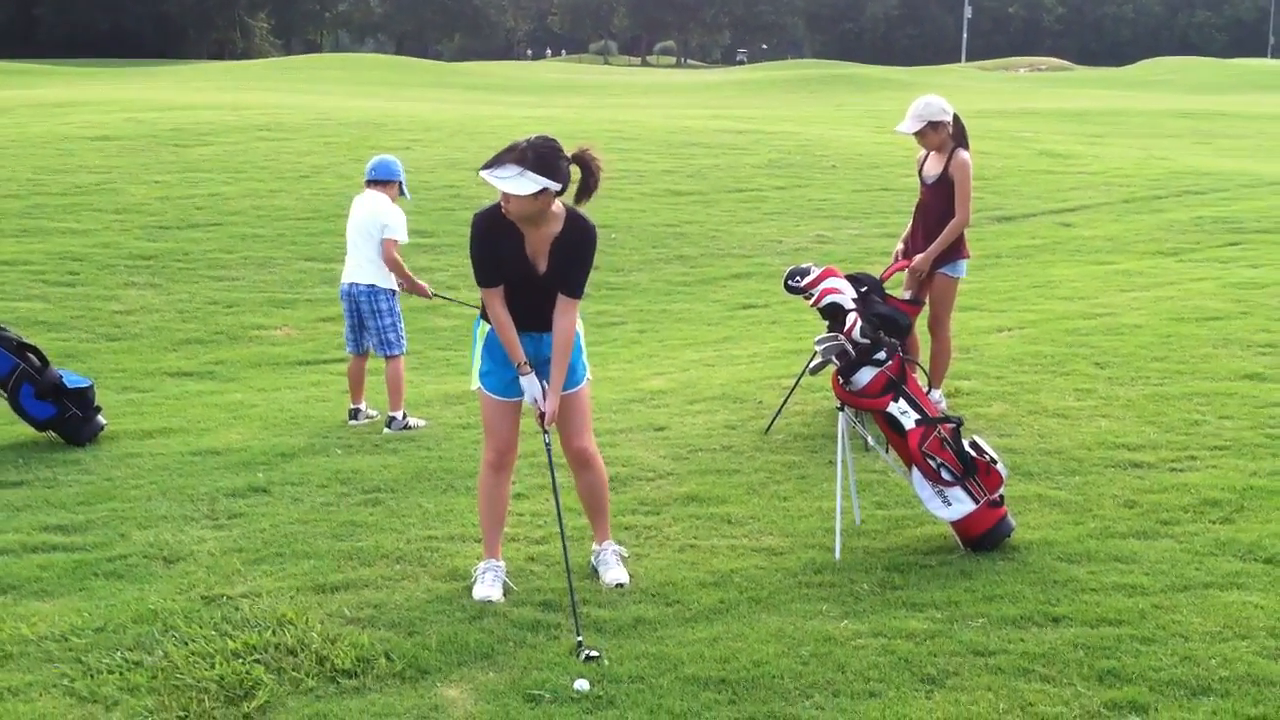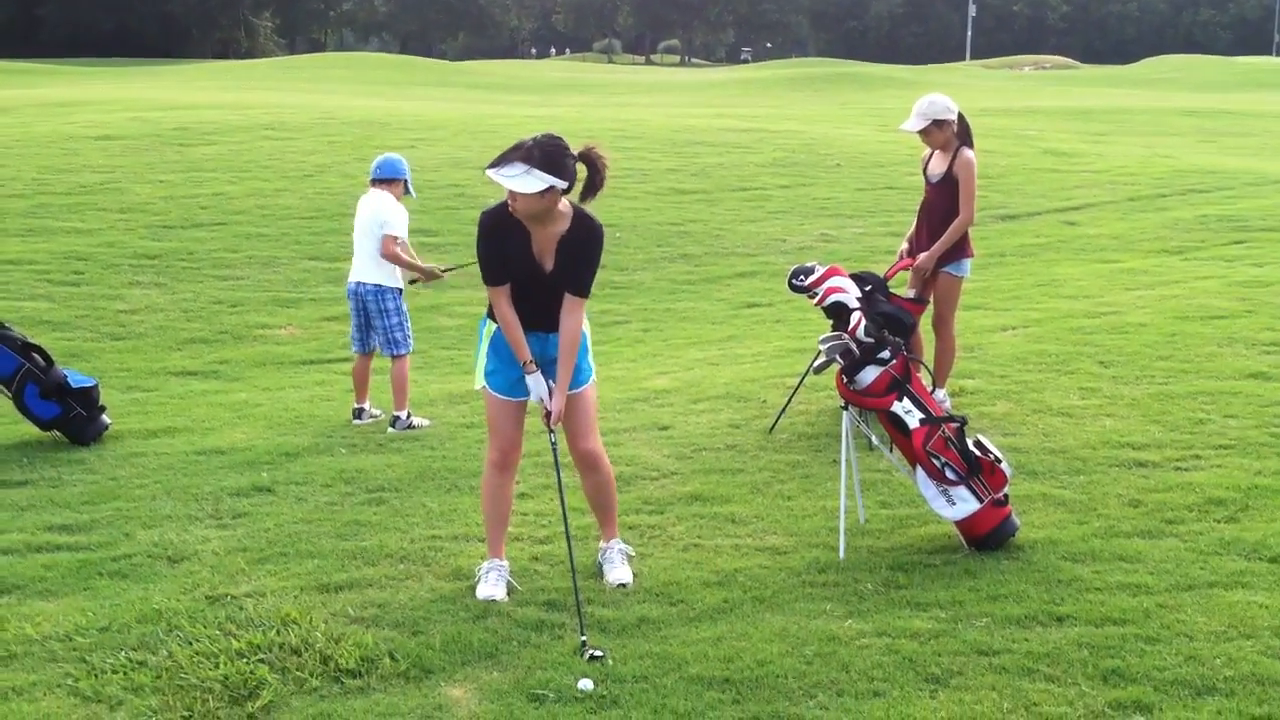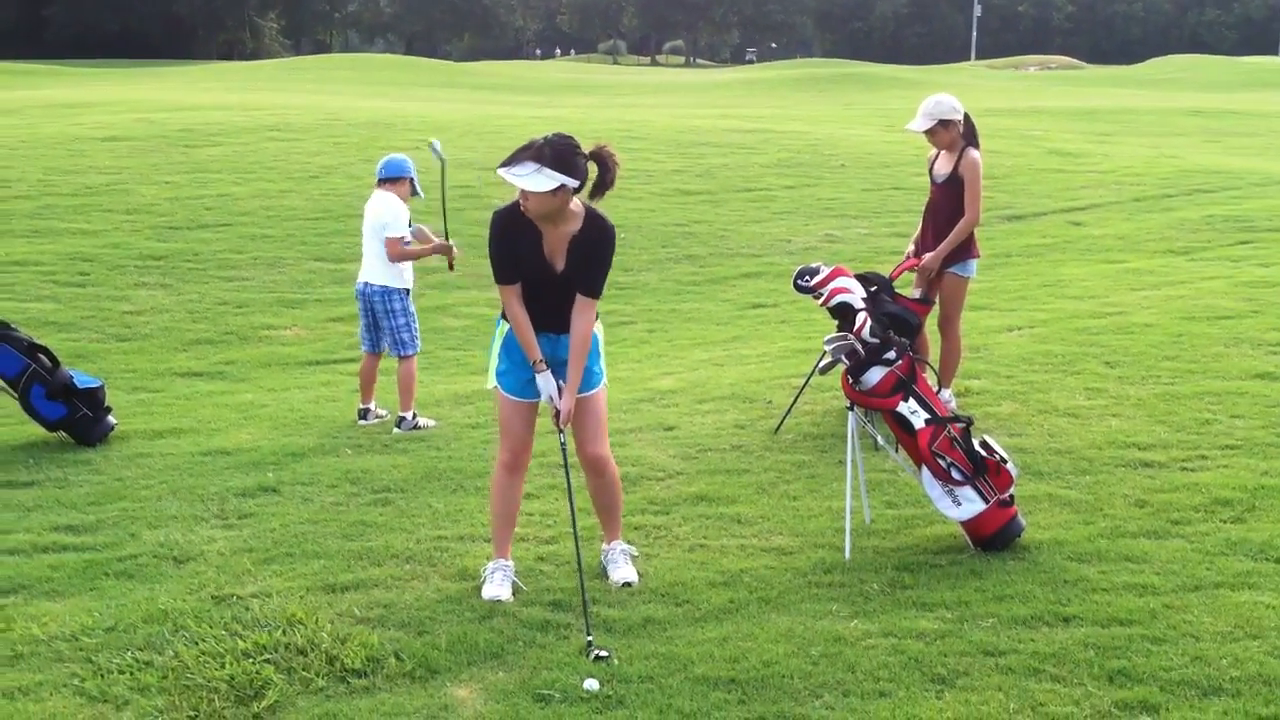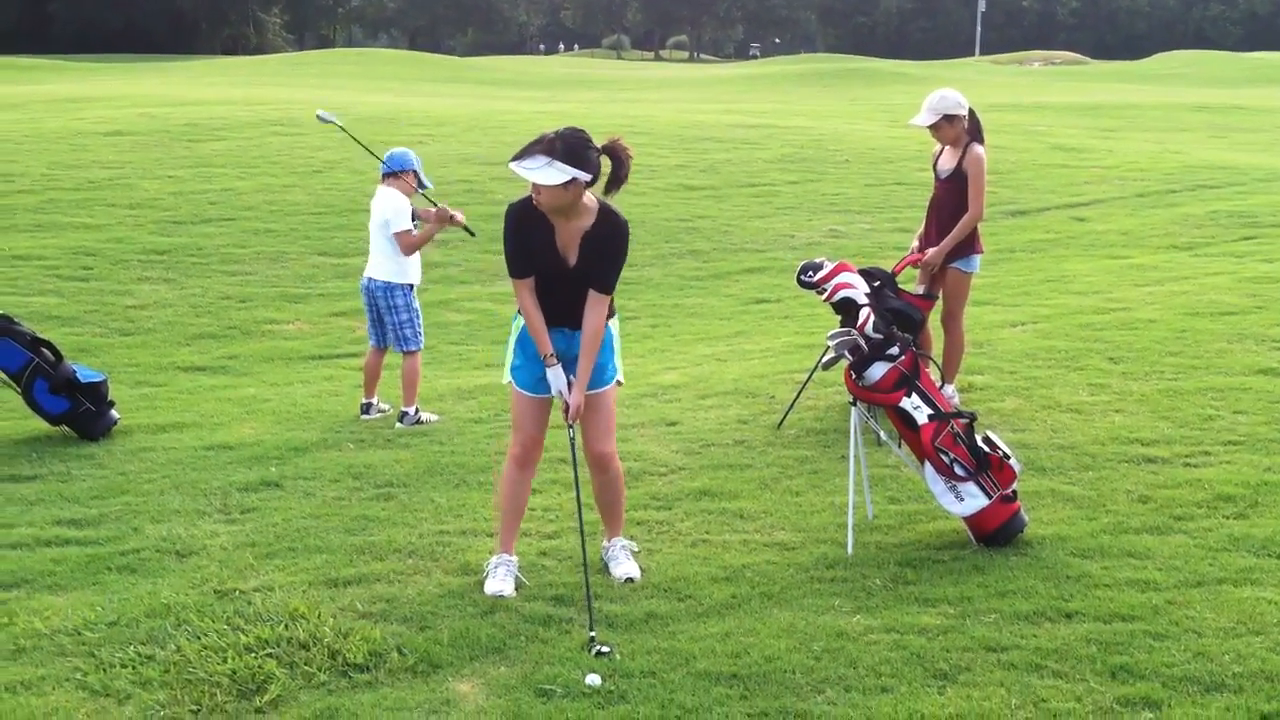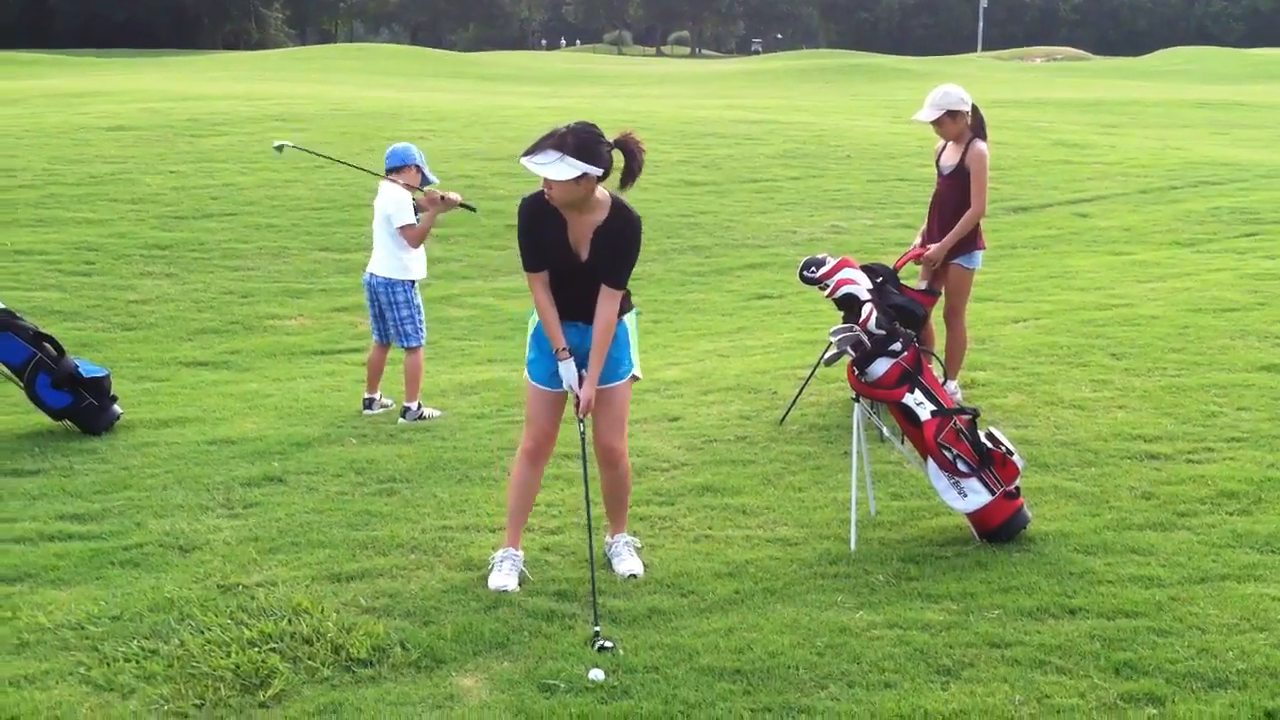
dt=0.1s
person 1, frame 1
left shoulder: (580, 233)
right shoulder: (488, 225)
left elbow: (565, 310)
right elbow: (494, 302)
left wrist: (555, 389)
right wrist: (523, 371)
left hip: (558, 340)
right hip: (503, 342)
left knee: (582, 449)
right knee: (498, 455)
left ankle: (605, 547)
right ankle: (491, 563)
person 1, frame 2
left shoulder: (587, 231)
right shoulder: (494, 223)
left elbow: (572, 310)
right elbow: (501, 301)
left wrist: (561, 388)
right wrist: (529, 370)
left hip: (564, 340)
right hip: (508, 341)
left knee: (589, 451)
right knee: (502, 454)
left ankle: (612, 545)
right ankle: (494, 563)
person 1, frame 3
left shoulder: (598, 232)
right shoulder: (507, 222)
left elbow: (583, 311)
right elbow: (512, 299)
left wrist: (571, 389)
right wrist: (539, 369)
left hip: (577, 343)
right hip: (521, 343)
left knee: (595, 455)
right knee: (512, 456)
left ankle: (615, 546)
right ankle: (500, 562)
person 1, frame 4
left shoulder: (612, 227)
right shoulder: (521, 217)
left elbow: (596, 307)
right elbow: (525, 293)
left wrist: (581, 384)
right wrist: (550, 363)
left hip: (593, 339)
right hip: (536, 336)
left knee: (602, 453)
right knee: (523, 450)
left ankle: (616, 543)
right ankle: (504, 557)
person 1, frame 5
left shoulder: (624, 222)
right shoulder: (534, 211)
left elbow: (609, 301)
right elbow: (540, 287)
left wrist: (592, 378)
right wrist: (563, 356)
left hip: (609, 333)
right hip: (552, 330)
left knee: (611, 446)
right knee: (534, 445)
left ankle: (618, 538)
right ankle: (509, 552)
person 2, frame 1
left shoulder: (959, 161)
right shoulder: (924, 158)
left elbow: (962, 217)
left wrist: (930, 254)
right wrist: (904, 241)
left hip: (946, 255)
right hip: (919, 250)
left knee: (937, 325)
left ankle: (935, 393)
person 2, frame 2
left shoulder: (964, 159)
right shoulder: (928, 156)
left elbow: (966, 216)
left wrist: (935, 253)
right wrist: (908, 240)
left hip: (950, 253)
right hip: (924, 249)
left knee: (941, 323)
left ankle: (939, 392)
person 2, frame 3
left shoulder: (969, 159)
right shoulder: (934, 157)
left elbow: (971, 217)
left wrist: (940, 254)
right wrist: (915, 242)
left hip: (956, 254)
right hip: (929, 250)
left knee: (947, 323)
left ankle: (945, 393)
person 2, frame 4
left shoulder: (973, 155)
right shoulder: (939, 152)
left elbow: (975, 212)
left wrist: (943, 249)
right wrist: (920, 238)
left hip: (960, 249)
right hip: (933, 245)
left knee: (951, 319)
left ankle: (948, 388)
person 2, frame 5
left shoulder: (976, 151)
right shoulder: (942, 148)
left elbow: (978, 209)
left wrist: (945, 245)
right wrist: (923, 235)
left hip: (962, 245)
right hip: (936, 241)
left knee: (953, 315)
left ankle: (950, 385)
person 3, frame 1
left shoulder: (358, 203)
right shoulder: (392, 211)
right elbow: (390, 257)
left wrist: (405, 279)
right wrist: (414, 283)
left hip: (349, 285)
right hip: (376, 288)
left knee: (358, 352)
right knee: (394, 353)
left ankle: (357, 409)
right ankle: (396, 417)
person 3, frame 2
left shoulder: (364, 202)
right shoulder: (394, 209)
right elbow: (388, 251)
left wrist: (417, 263)
right wrist: (422, 270)
left hip: (357, 284)
right hip: (383, 287)
left knee: (363, 351)
right knee: (400, 353)
left ankle: (361, 408)
right ankle: (401, 417)
person 3, frame 3
left shoulder: (375, 203)
right shoulder: (395, 208)
left elbow: (412, 229)
right elbow: (396, 254)
left wrist: (436, 242)
right wrist: (433, 249)
left hip: (366, 285)
right hip: (390, 289)
left knee: (371, 351)
right knee: (407, 353)
left ankle: (366, 409)
right ankle: (406, 418)
person 3, frame 4
left shoulder: (383, 197)
right shoulder: (397, 203)
left elbow: (420, 214)
right elbow: (408, 246)
left wrist: (444, 216)
right wrist: (436, 223)
left hip: (372, 281)
right hip: (394, 285)
left knee: (377, 346)
right knee: (411, 349)
left ankle: (369, 403)
right ankle: (409, 412)
person 3, frame 5
left shoulder: (388, 192)
right shoulder: (399, 197)
left elbow: (425, 204)
right elbow: (414, 239)
left wrist: (445, 200)
right wrist: (435, 210)
left hip: (376, 277)
right hip: (396, 281)
left knee: (381, 342)
right knee: (413, 344)
left ankle: (371, 398)
right ankle: (411, 408)
